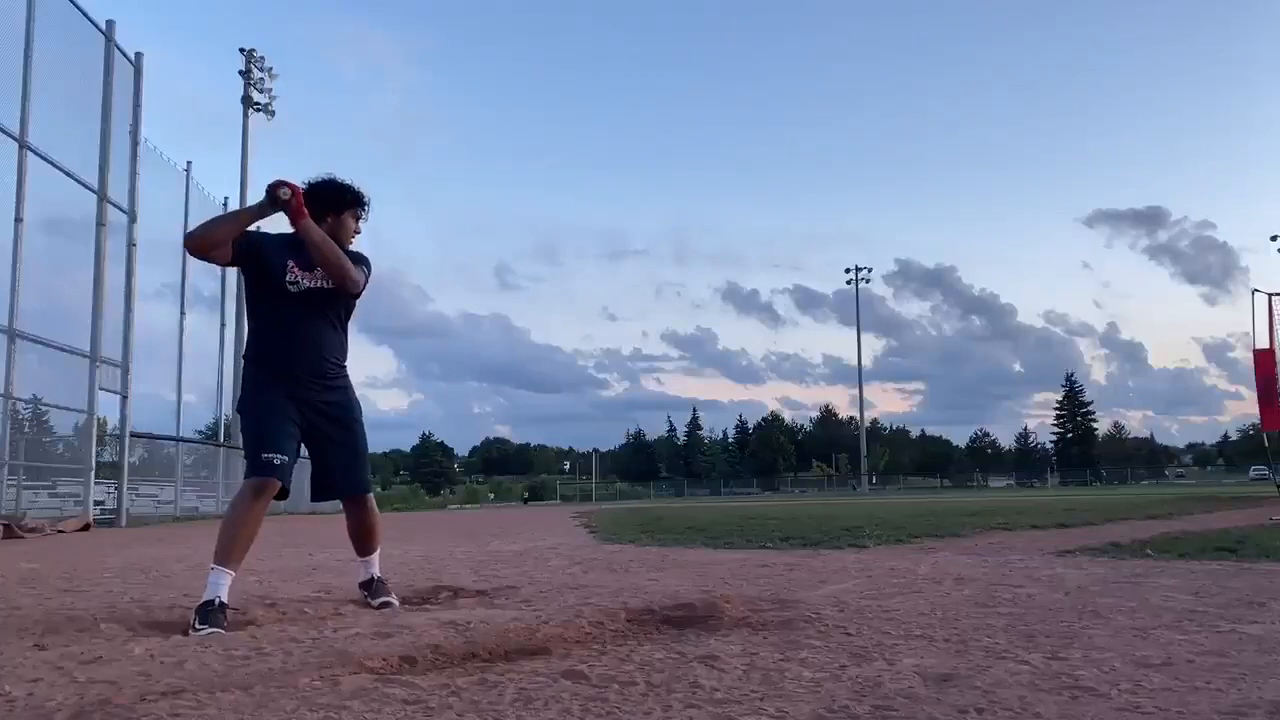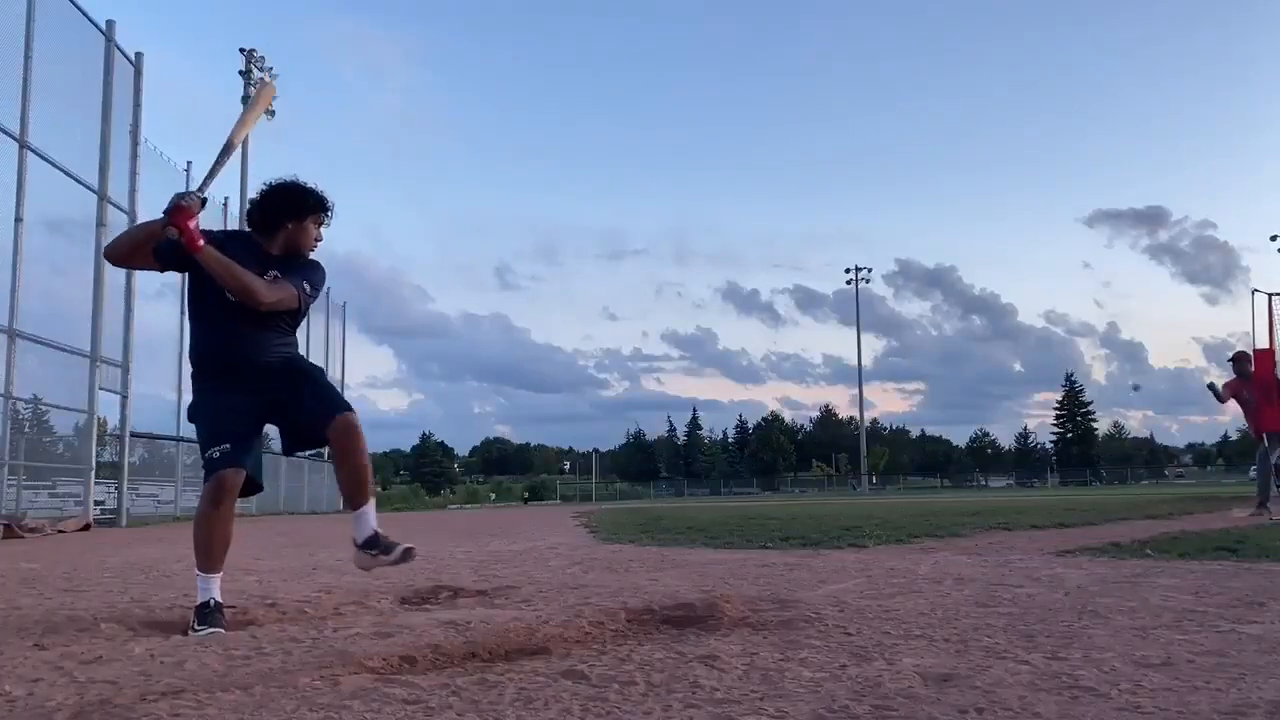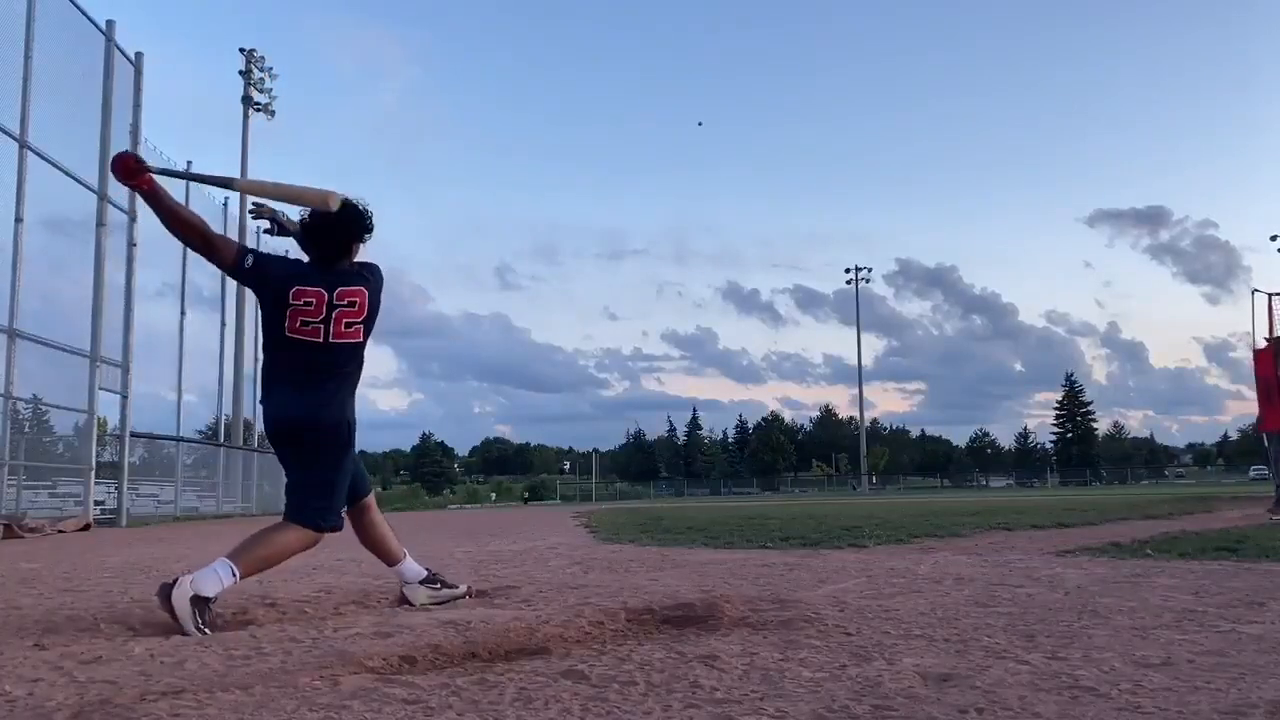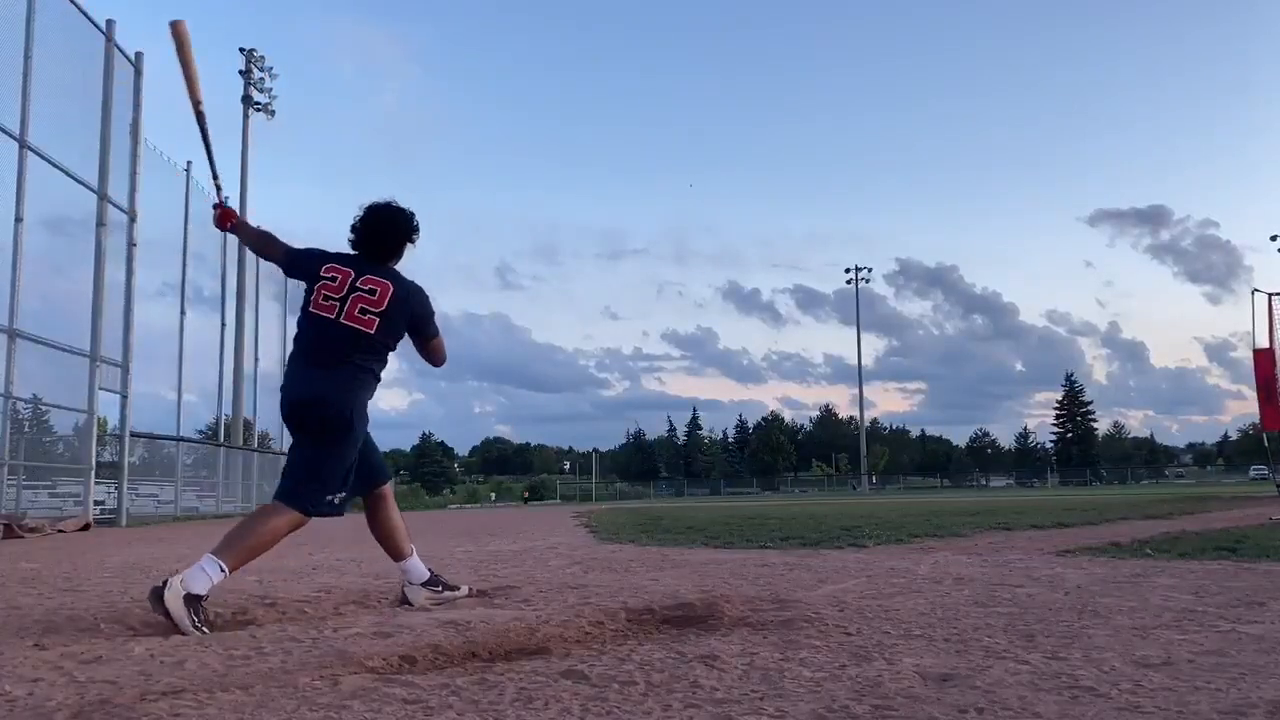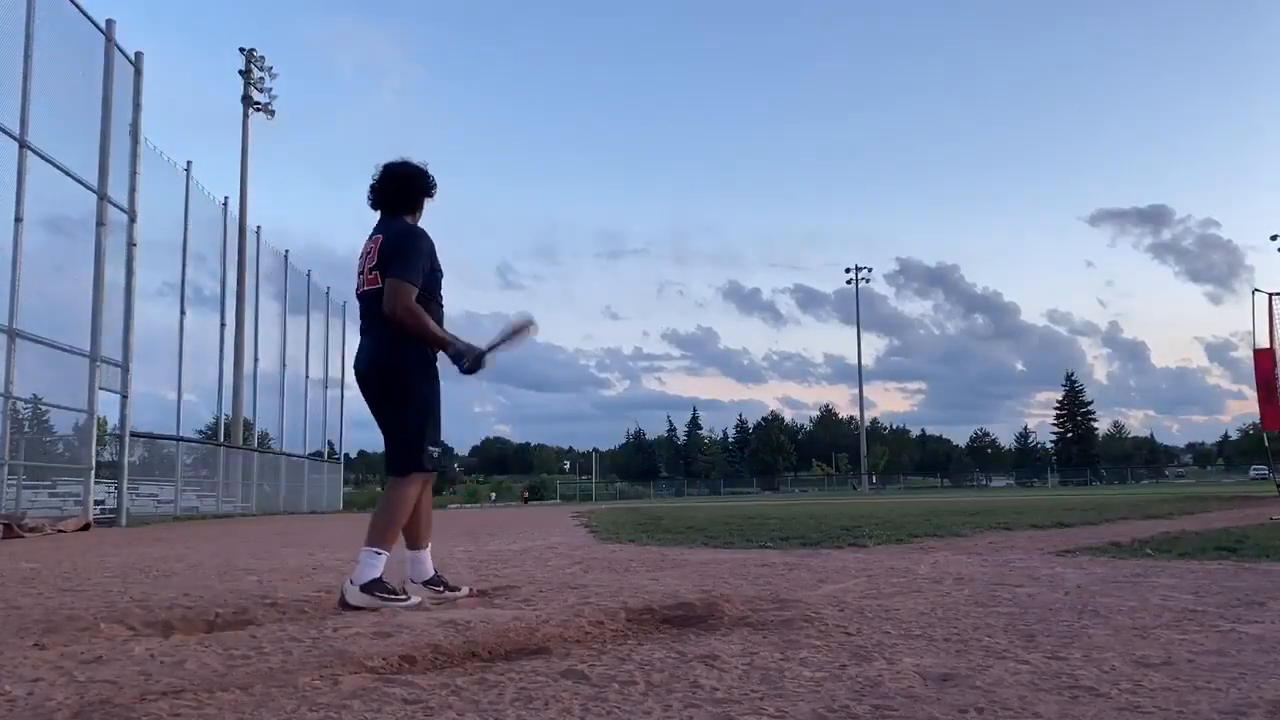
dt=1s
person 1, frame 1
left shoulder: (356, 262)
right shoulder: (264, 247)
left elbow: (347, 279)
right elbow: (196, 242)
left wrist: (299, 218)
right wrist: (265, 208)
left hip: (331, 390)
right hip: (270, 387)
left knee: (358, 490)
right knee: (263, 481)
left ankle: (371, 577)
right ankle: (214, 597)
person 1, frame 2
left shoulder: (308, 272)
right shoulder: (214, 243)
left elbow: (258, 298)
right elbow: (117, 255)
left wrist: (195, 244)
right wrist: (169, 223)
left hip: (284, 374)
right hip: (220, 386)
left knee: (345, 427)
right knee: (224, 480)
left ankle: (369, 539)
right ankle: (208, 600)
person 1, frame 3
left shoulder: (279, 274)
right shoulder: (370, 280)
left elbow: (205, 240)
left wrist: (144, 185)
right wrist: (288, 223)
left hip: (282, 416)
right hip: (328, 420)
left knee: (361, 500)
right knee: (308, 524)
left ankle: (417, 580)
right ankle: (198, 586)
person 1, frame 4
left shoulder: (327, 265)
right shoulder: (410, 294)
left elbow: (274, 249)
right elbow: (437, 356)
left wrist: (235, 222)
left hip: (300, 394)
right hip: (337, 404)
left knee: (378, 486)
right knee: (294, 507)
left ankle: (419, 581)
right ankle: (192, 583)
person 1, frame 5
left shoulder: (378, 241)
right shoulder: (408, 237)
right elbow: (399, 306)
left wrist: (451, 340)
right wrist: (452, 344)
left hip: (380, 363)
right hip: (403, 366)
left knee: (417, 470)
right knee: (413, 471)
left ankle: (422, 577)
right ankle: (363, 580)
